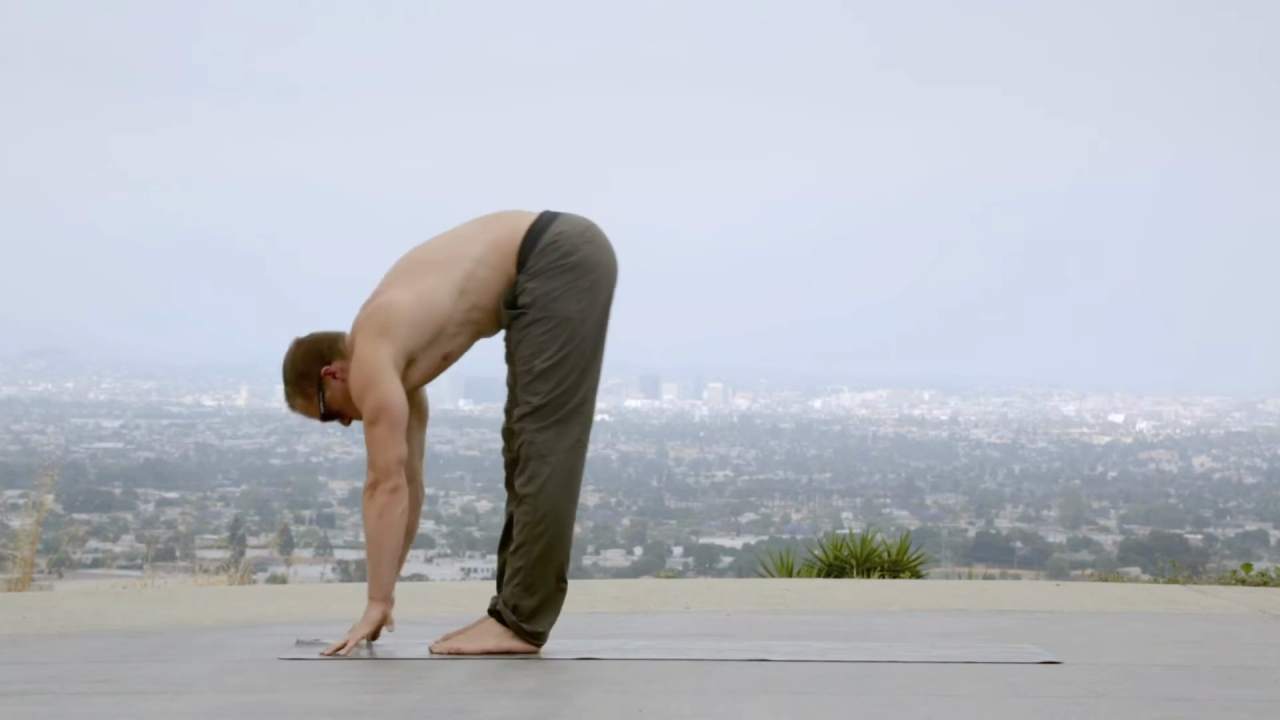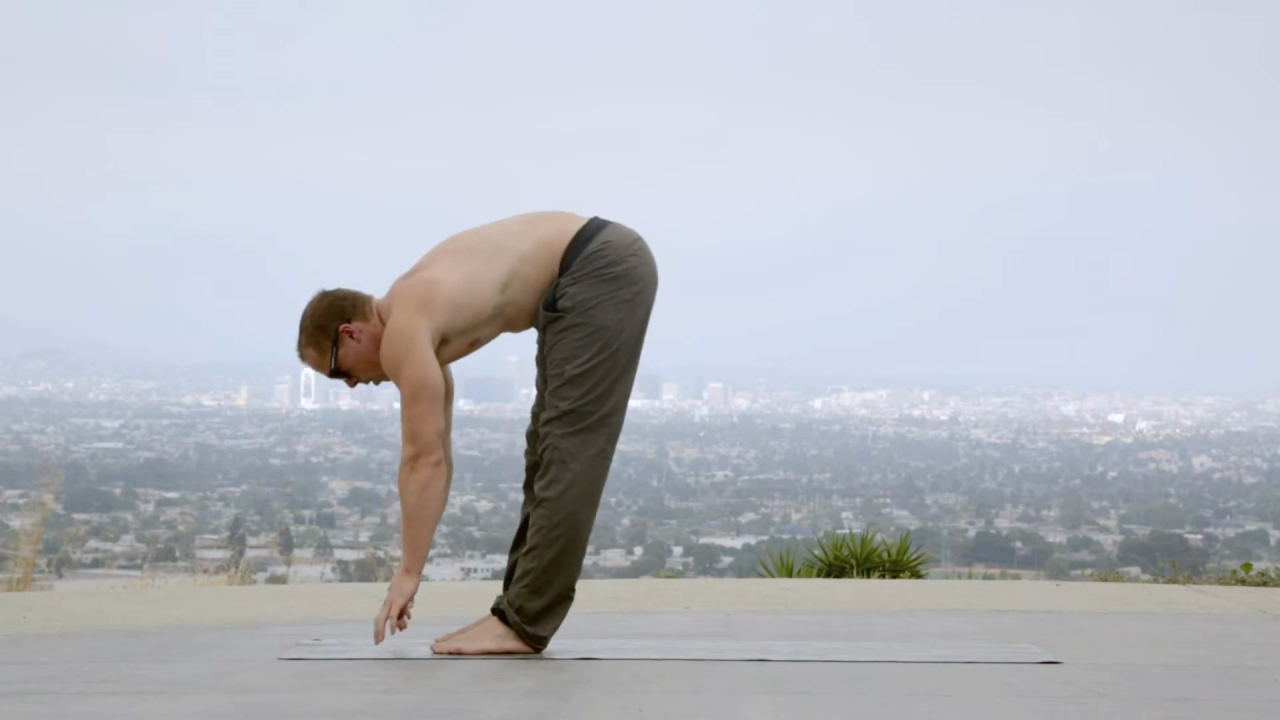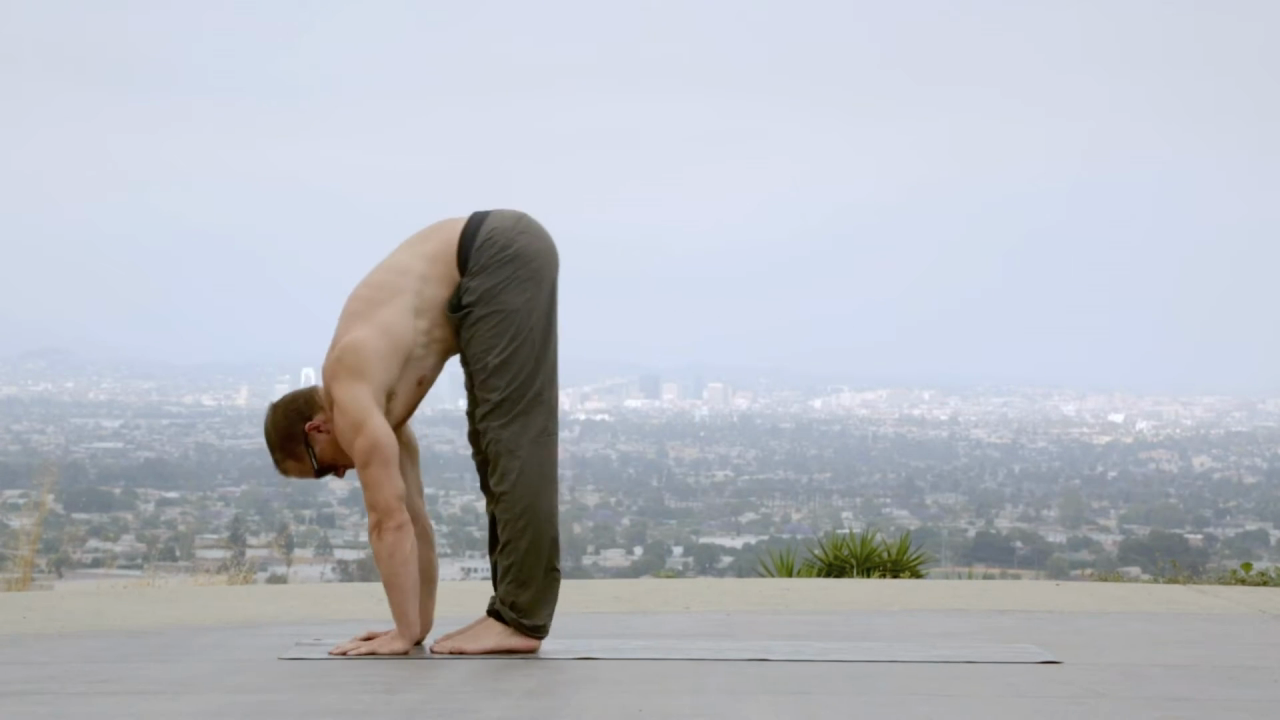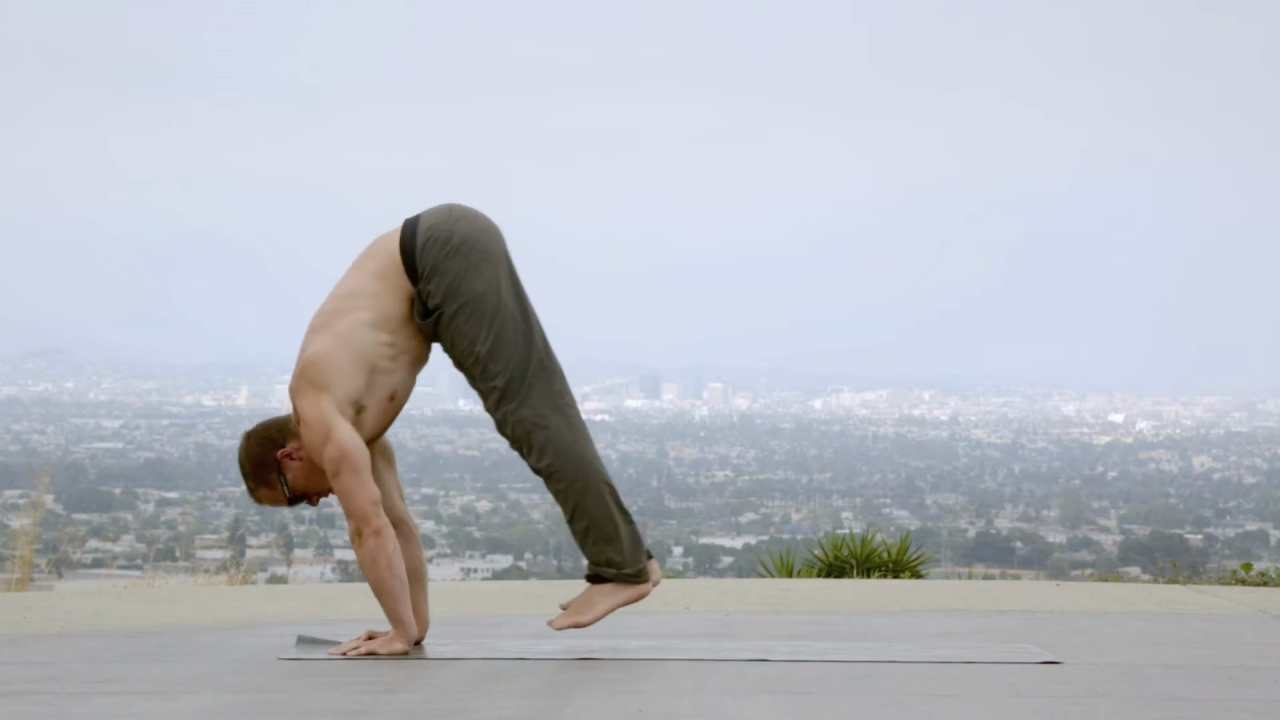
dt=0.3s
person 1, frame 1
left shoulder: (368, 358)
right shoulder: (393, 356)
left elbow: (387, 484)
right elbow: (406, 480)
left wrist: (376, 602)
right wrist: (381, 592)
left hip: (561, 260)
right hip: (568, 261)
left knee: (545, 446)
right knee: (532, 446)
left ankle: (519, 619)
right ankle: (515, 612)
person 1, frame 2
left shoulder: (402, 333)
right shoulder: (419, 329)
left elbow: (425, 460)
right elbow: (433, 458)
left wrist: (409, 572)
right wrist: (408, 567)
left hip: (602, 269)
right hip: (603, 267)
left knee: (570, 450)
right knee: (555, 450)
left ankle: (523, 620)
right ankle: (520, 612)
person 1, frame 3
left shoulder: (351, 405)
right shoulder: (378, 409)
left elbow: (391, 523)
right elbow: (412, 515)
left wrist: (407, 631)
right wrist: (420, 623)
left hip: (499, 253)
right hip: (504, 253)
left knee: (511, 440)
right knee: (502, 441)
left ankle: (520, 616)
right ankle: (520, 612)
person 1, frame 4
left shoulder: (317, 419)
right shoulder: (351, 421)
left elbow: (371, 531)
right elbow: (396, 523)
left wrist: (402, 632)
right wrist: (411, 626)
left hip: (452, 247)
right hip: (458, 247)
left knee: (527, 414)
right knee: (529, 415)
left ankle: (621, 567)
right ankle: (622, 562)
